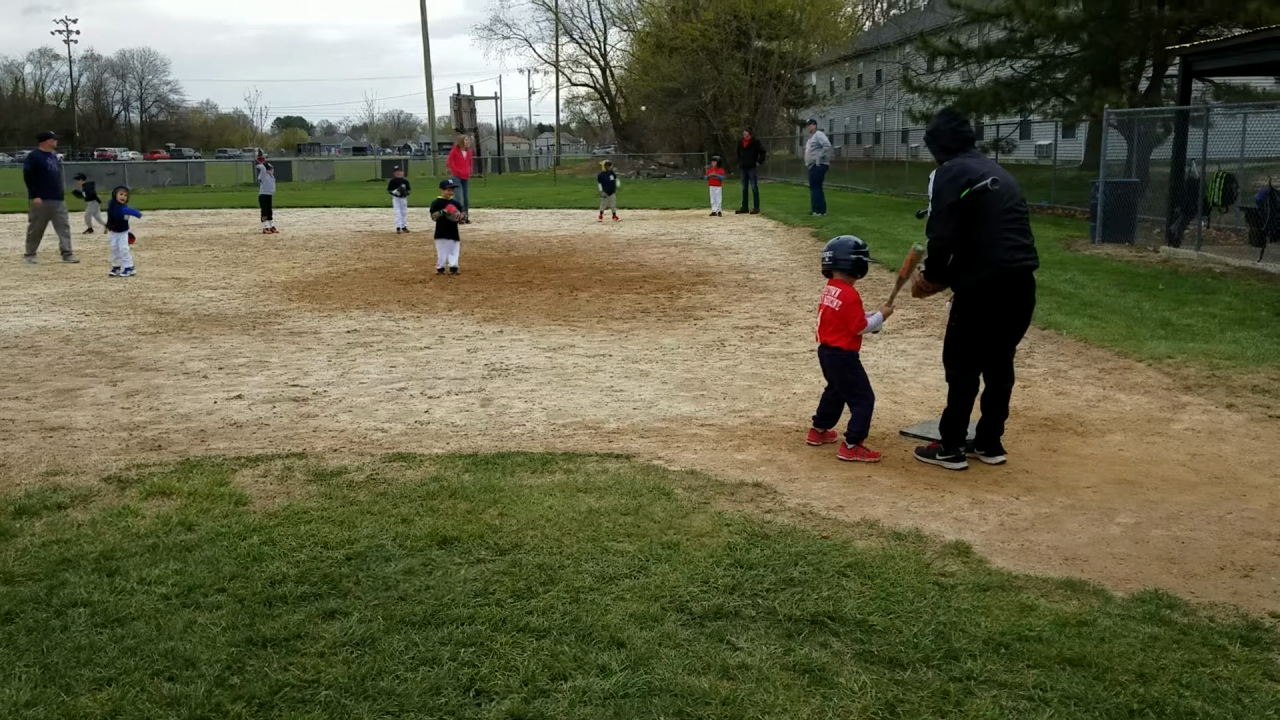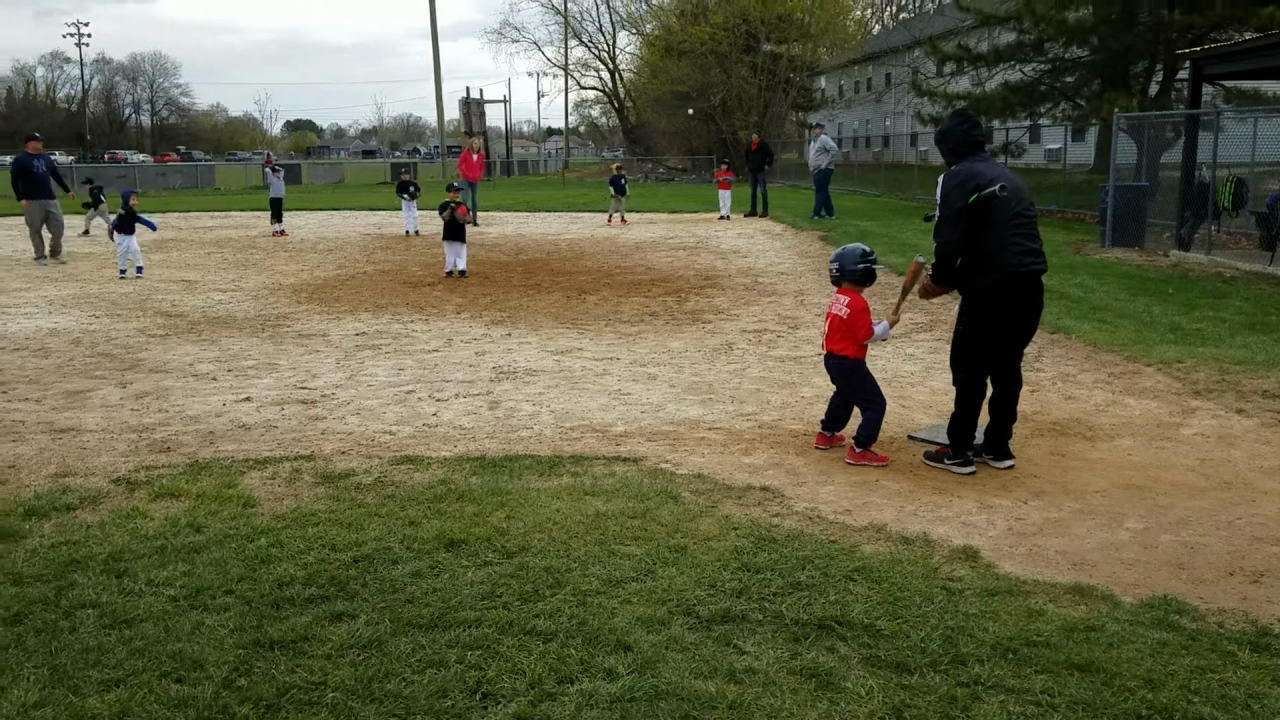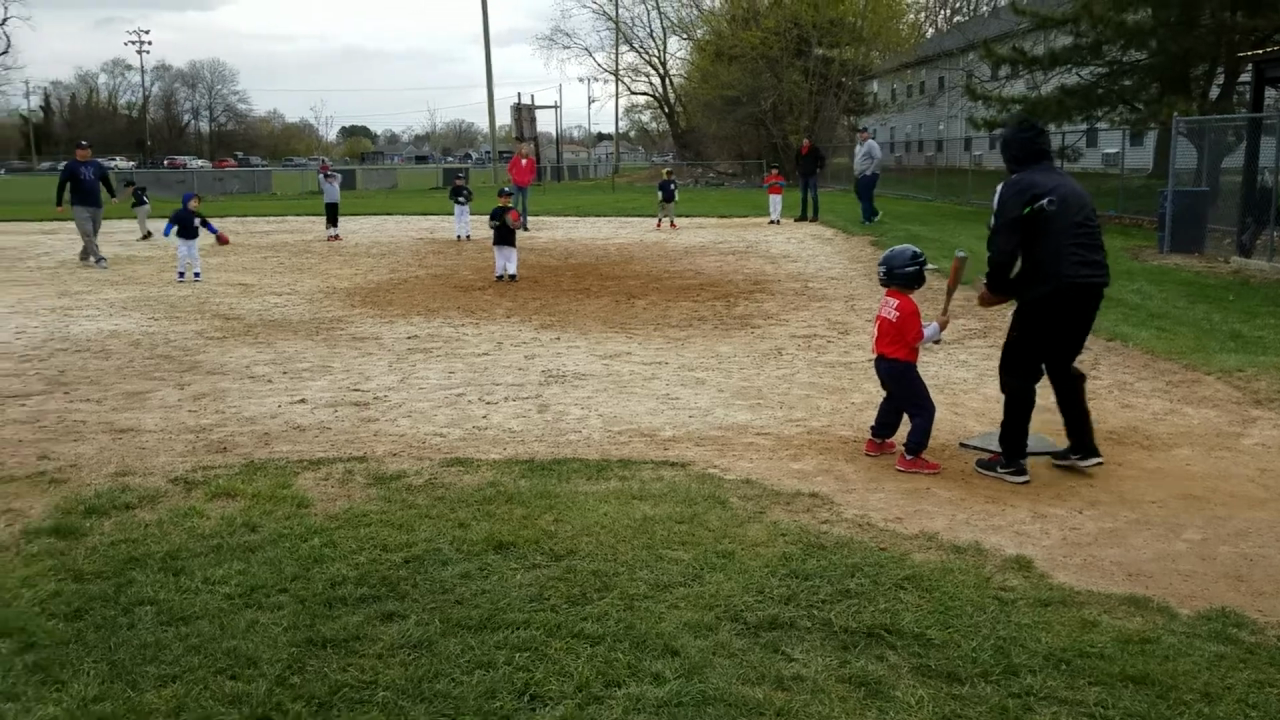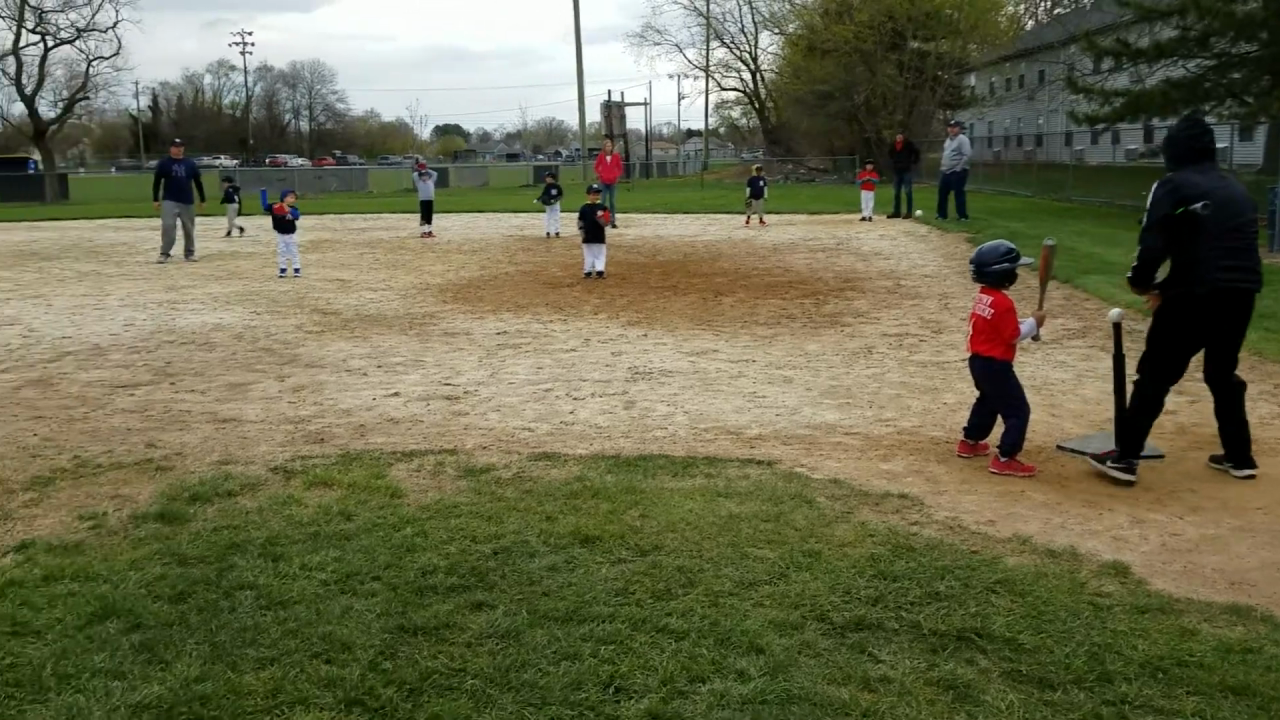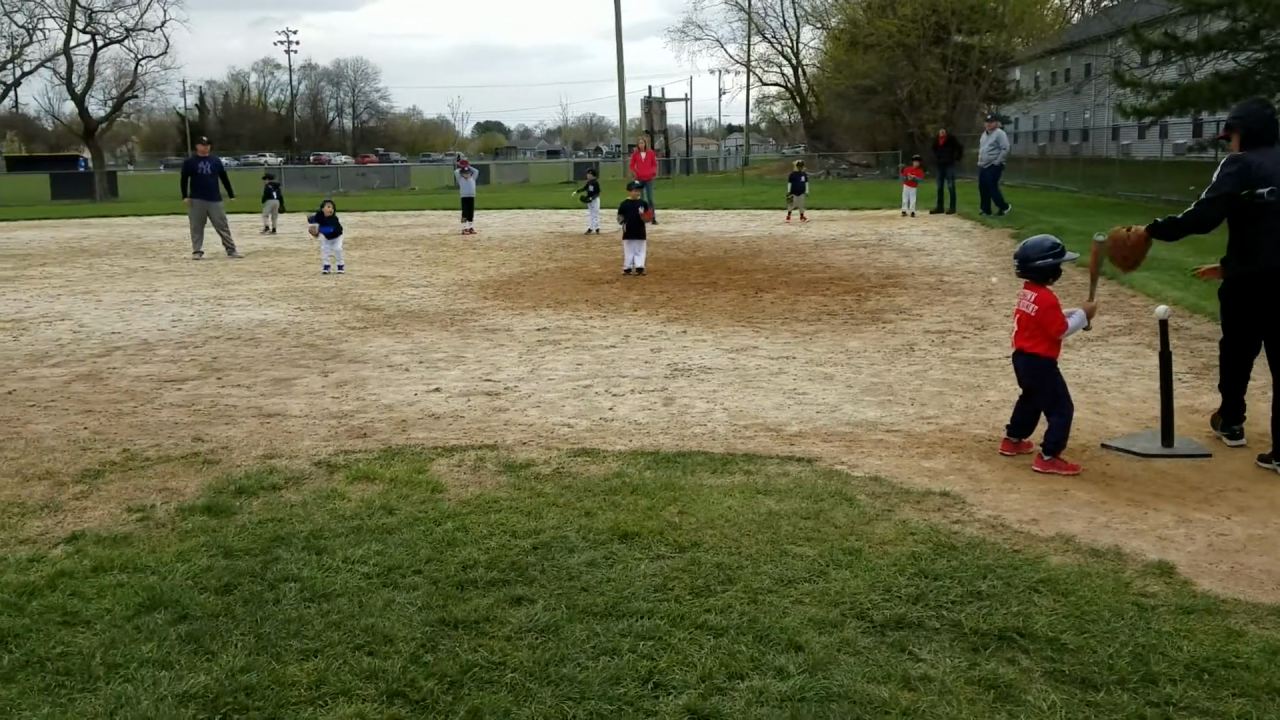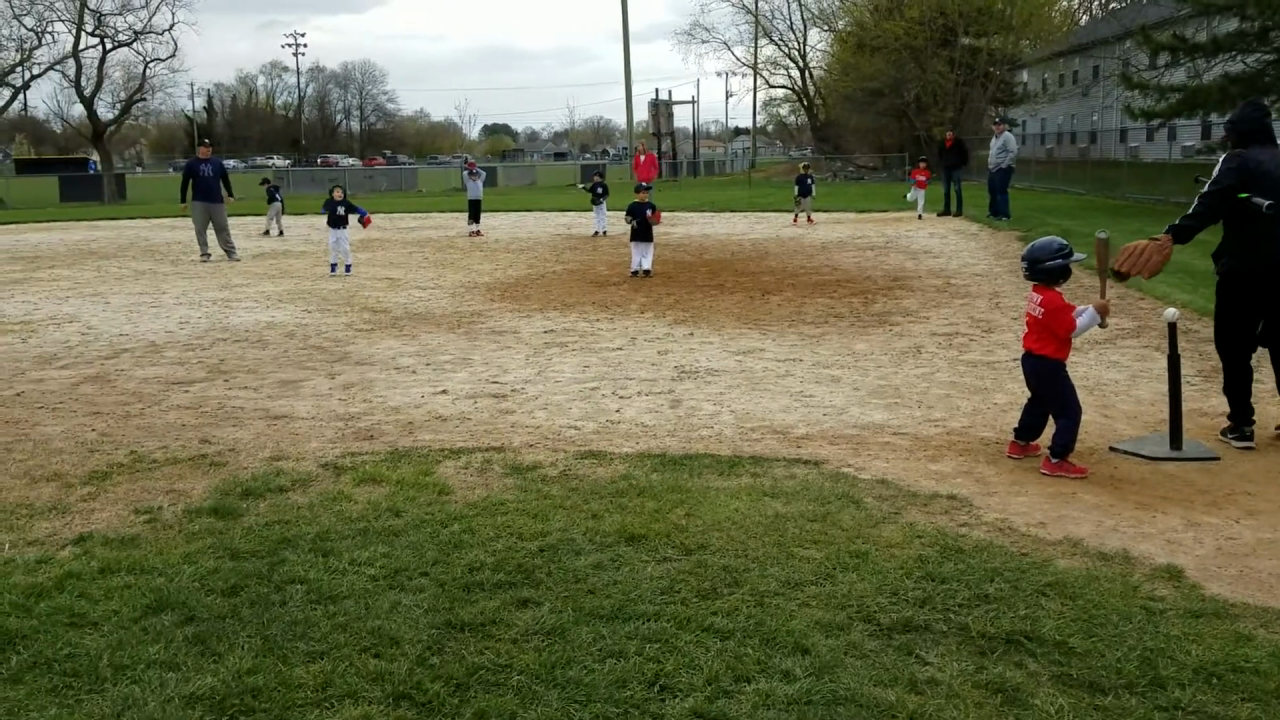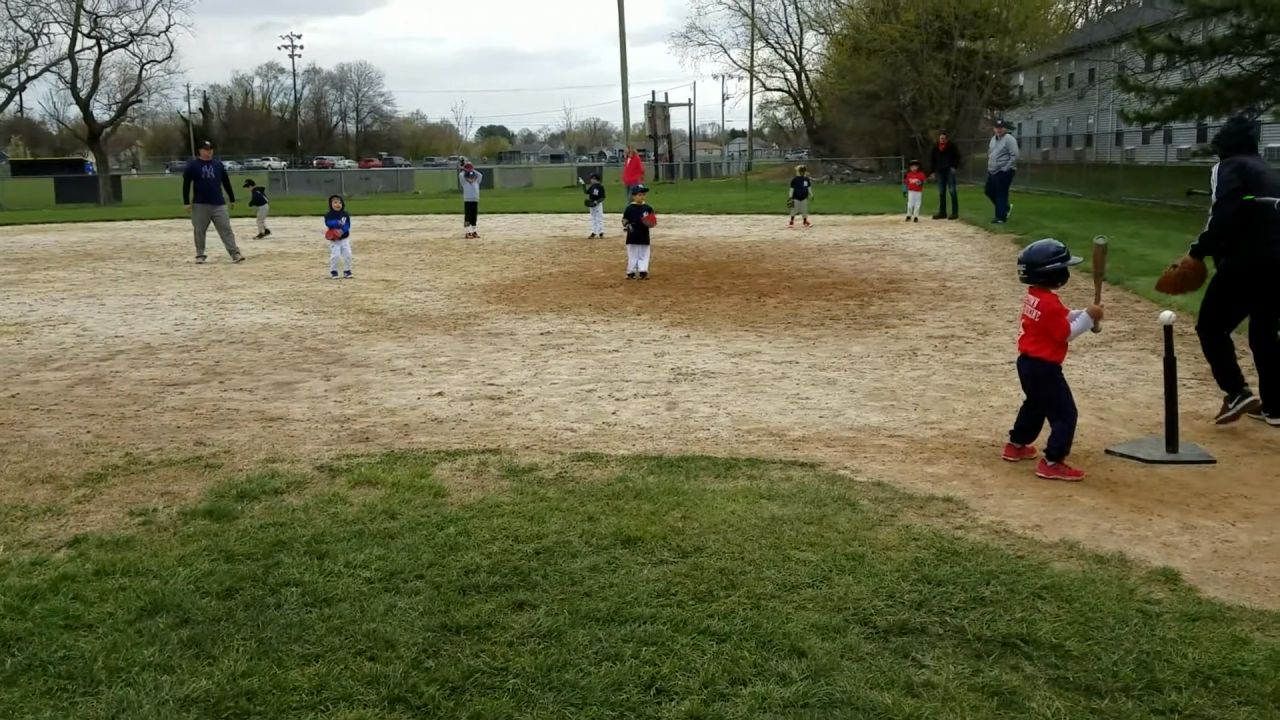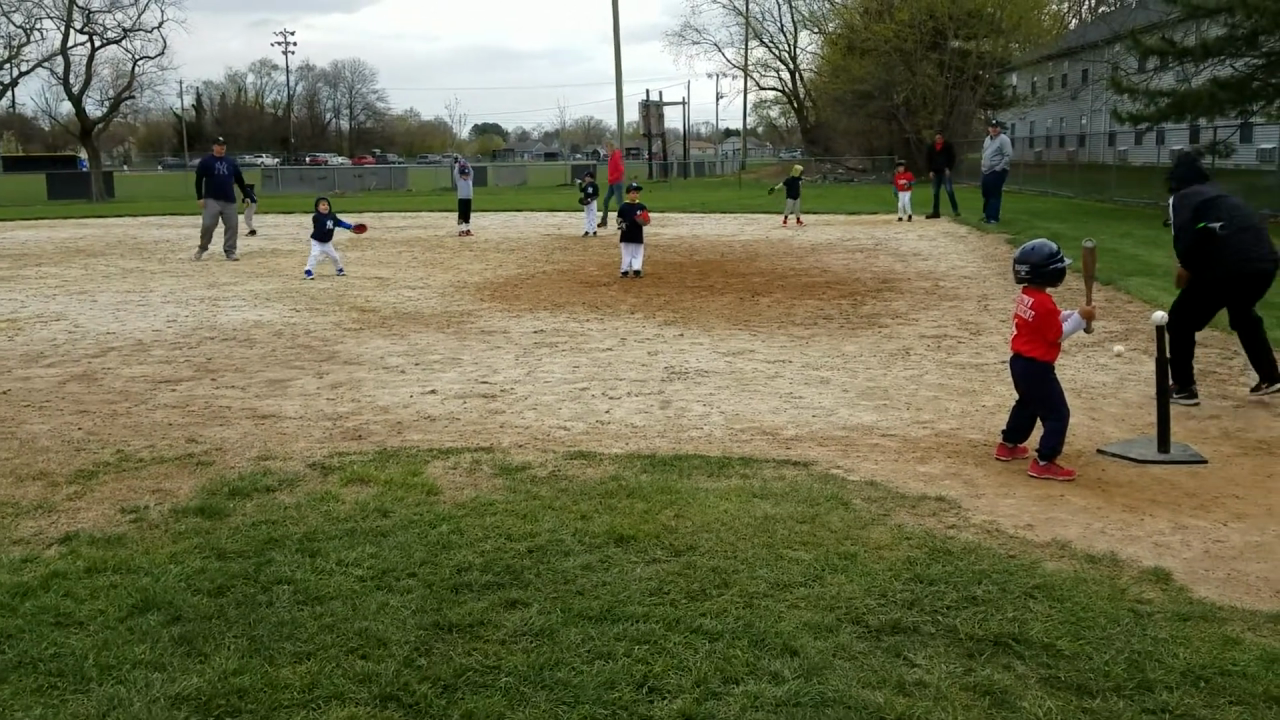
dt=0.4s
person 1, frame 1
left shoulder: (950, 173)
right shoulder: (997, 172)
left elbow: (943, 236)
left wrist: (933, 274)
right wrist: (944, 276)
left hip: (984, 284)
right hip: (1020, 281)
left knee: (963, 364)
right knee: (999, 363)
left ankle: (951, 448)
right ankle: (989, 443)
person 1, frame 2
left shoulder: (957, 177)
right shoulder: (1006, 176)
left elbow: (950, 239)
left wrist: (940, 278)
right wrist: (952, 278)
left hip: (992, 288)
right hip: (1029, 285)
left knee: (970, 368)
right knee: (1006, 367)
left ankle: (959, 452)
right ankle: (997, 447)
person 1, frame 3
left shoulder: (1016, 187)
right shoulder: (1072, 186)
left elbow: (1003, 248)
left wrist: (995, 286)
right wrist: (1012, 288)
left hip: (1050, 294)
right hip: (1089, 290)
left knee: (1017, 372)
right knee: (1062, 365)
left ankle: (1011, 460)
right ankle: (1083, 447)
person 1, frame 4
left shoulder: (1172, 187)
right shoulder: (1237, 189)
left elbow: (1153, 245)
left wrist: (1138, 280)
right wrist: (1167, 287)
left hip: (1194, 295)
right hip: (1240, 296)
left knee: (1154, 375)
right knee: (1223, 372)
left ankle: (1125, 457)
right ankle: (1239, 457)
person 1, frame 5
left shoulder: (1240, 165)
left elbow: (1205, 215)
left wrist: (1154, 229)
right wrist: (1230, 265)
left knee: (1238, 349)
left ankle: (1232, 422)
person 1, frame 6
left shoulder: (1238, 161)
left elbow: (1209, 205)
left wrist: (1173, 235)
left hip: (1243, 268)
left knee: (1235, 346)
left ankle: (1242, 426)
person 1, frame 7
left shoulder: (1228, 166)
left elbow: (1224, 214)
left wrist: (1198, 251)
left hip: (1247, 262)
left knee: (1211, 327)
left ankle: (1238, 392)
person 1, frame 8
left shoulder: (1180, 198)
right shoulder: (1224, 196)
left elbow: (1186, 242)
left wrist: (1186, 267)
right wrist: (1192, 268)
left hip: (1228, 270)
left knee: (1179, 321)
right knee: (1243, 314)
left ankle: (1183, 388)
person 2, frame 1
left shoulder: (829, 289)
right shoulder: (849, 294)
right elbow: (859, 327)
left wrist: (870, 316)
right wrist: (880, 317)
left hip: (826, 351)
right hip: (843, 355)
left knee: (835, 390)
right knee: (863, 398)
left ankle: (819, 430)
right ankle: (851, 446)
person 2, frame 2
left shoulder: (838, 297)
right shoulder: (858, 303)
right elbow: (866, 337)
left wrist: (877, 324)
right wrist: (887, 326)
left hip: (832, 358)
right hip: (849, 362)
left knee: (844, 395)
right knee: (875, 404)
left ankle: (826, 433)
right ankle: (860, 450)
person 2, frame 3
left shoulder: (888, 299)
right shoulder: (907, 306)
right elbow: (916, 339)
left wrist: (929, 327)
right wrist: (937, 327)
left hip: (883, 362)
right hip: (900, 366)
left knee: (894, 401)
right knee: (923, 410)
left ankle: (877, 440)
right ankle: (910, 457)
person 2, frame 4
left shoulder: (982, 296)
right shoulder: (1002, 302)
right elbow: (1013, 336)
left wrist: (1025, 323)
right wrist: (1034, 323)
left hip: (978, 360)
right hip: (995, 365)
left knee: (987, 401)
right knee: (1018, 410)
left ankle: (970, 442)
right ankle: (1005, 459)
person 2, frame 5
left shoulder: (1027, 291)
right shoulder: (1046, 298)
right elbow: (1061, 330)
left wrist: (1076, 312)
right wrist: (1083, 315)
left hip: (1022, 357)
right hip: (1039, 362)
left knee: (1030, 398)
right knee: (1061, 408)
left ankle: (1013, 439)
right ankle: (1048, 457)
person 2, frame 6
left shoulder: (1037, 293)
right shoulder: (1053, 299)
left elbow: (1068, 314)
right elbow: (1071, 329)
left wrist: (1091, 309)
right wrist: (1095, 312)
left hip: (1032, 359)
right hip: (1048, 364)
left knee: (1039, 401)
right knee: (1069, 411)
left ankle: (1020, 442)
right ankle: (1056, 460)
person 2, frame 7
left shoulder: (1033, 295)
right shoulder: (1049, 302)
left elbow: (1062, 318)
right elbow: (1066, 334)
left wrist: (1085, 313)
right wrist: (1089, 317)
left hip: (1027, 362)
right hip: (1044, 367)
left knee: (1035, 404)
right knee: (1065, 413)
left ankle: (1016, 445)
right ankle: (1052, 463)
person 2, frame 8
left shoulder: (1025, 295)
right shoulder: (1043, 302)
left elbow: (1052, 319)
right elbow: (1058, 334)
left wrist: (1076, 314)
right wrist: (1081, 318)
left hip: (1020, 361)
right hip: (1037, 367)
left knee: (1027, 404)
right knee: (1057, 413)
left ankle: (1009, 444)
right ankle: (1044, 462)
